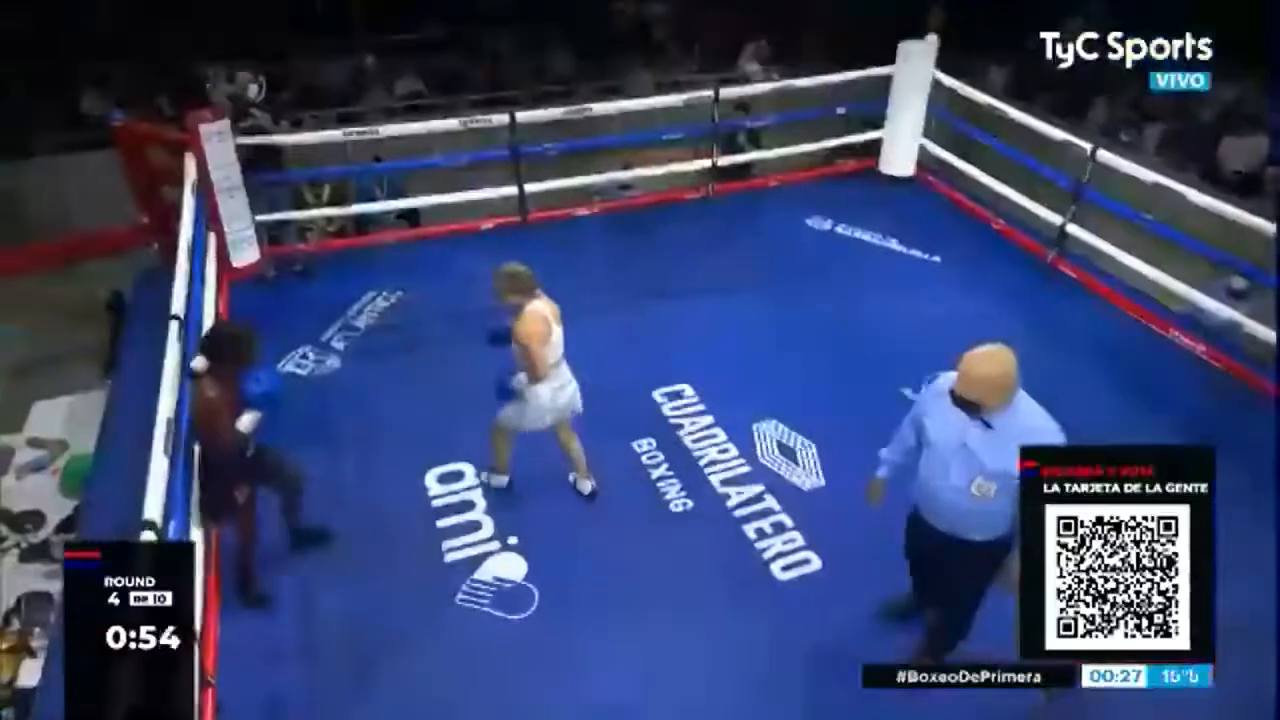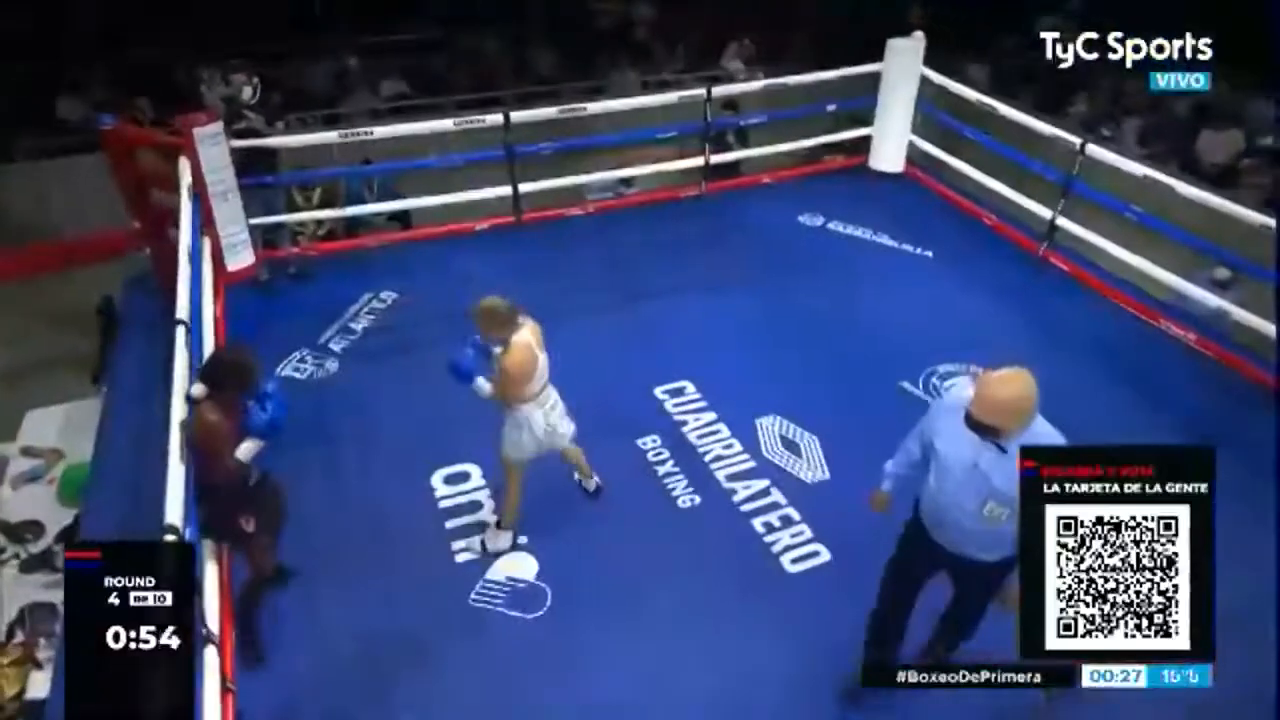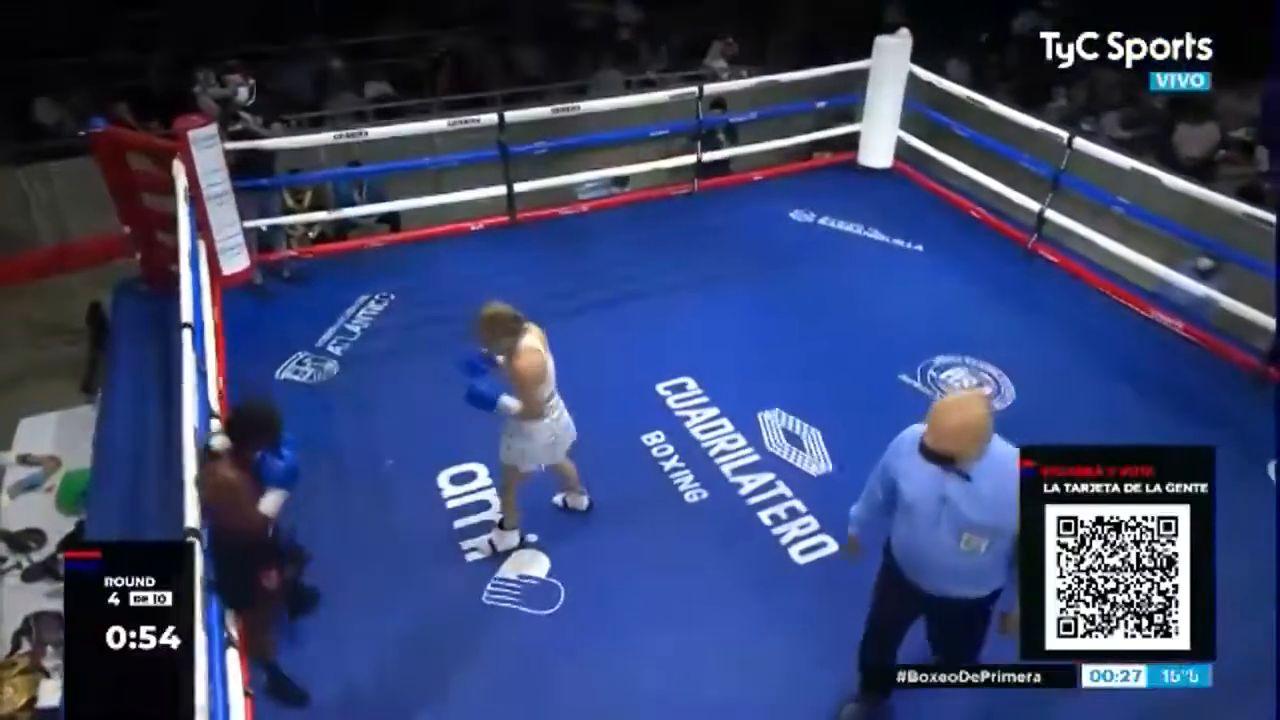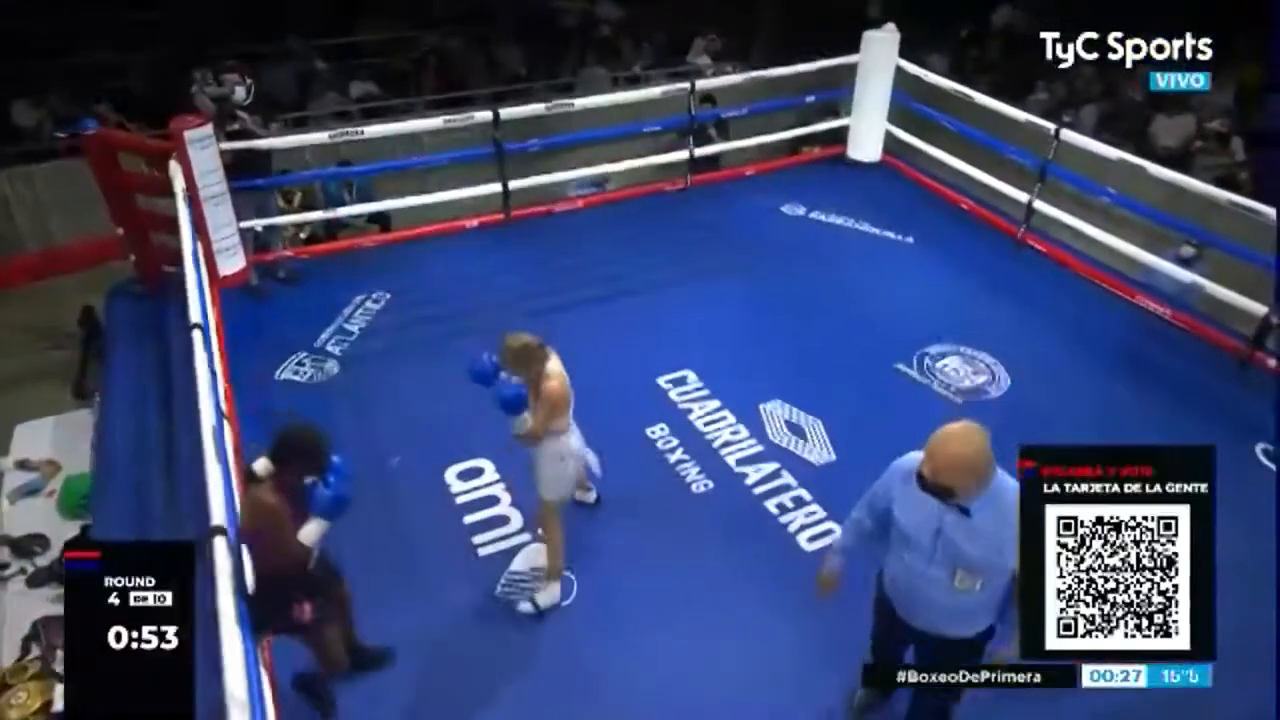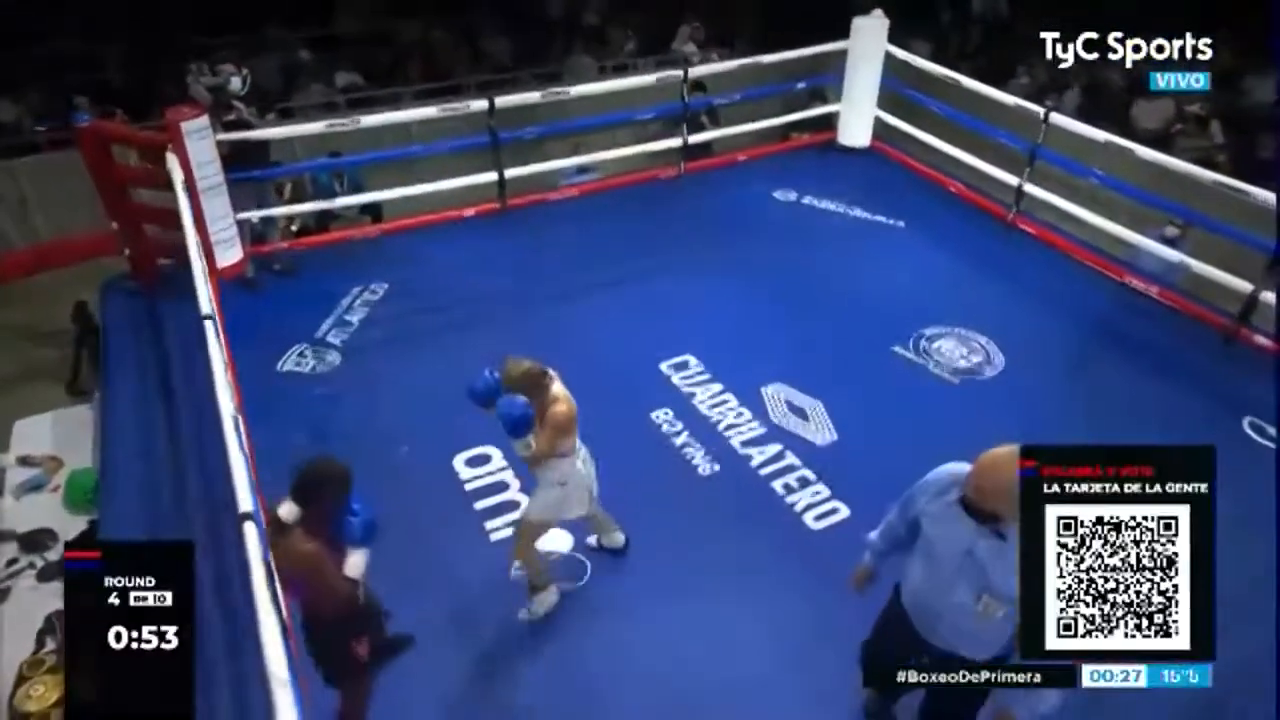
dt=0.4s
person 1, frame 1
left shoulder: (1040, 436)
right shoulder: (941, 389)
right elbow: (911, 432)
left wrist: (1022, 557)
right wrist: (885, 471)
left hip: (981, 542)
right hip: (926, 516)
left knee: (959, 599)
right knee: (920, 564)
left ankle: (935, 650)
right ankle: (925, 599)
person 1, frame 2
right shoulder: (953, 402)
right elbow: (918, 444)
right wrist: (889, 483)
left hip: (987, 559)
right hip: (927, 528)
left knee: (967, 610)
right knee: (893, 596)
left ankle: (942, 646)
right ankle: (875, 666)
person 1, frame 3
left shoulder: (1019, 479)
right shoulder: (910, 442)
right elbow: (881, 486)
right wrist: (858, 526)
left hip: (969, 595)
right hip: (902, 568)
left knee: (956, 652)
right knee: (879, 637)
left ankle: (948, 654)
person 1, frame 4
left shoulder: (1018, 515)
right shoulder: (906, 470)
right elbow: (869, 514)
left wrist: (1012, 649)
right wrist: (836, 556)
left hip: (957, 636)
right hip: (895, 600)
right knee: (883, 651)
right ankle: (879, 686)
person 1, frame 5
right shoulder: (946, 481)
right elbow: (903, 520)
right wrist: (873, 557)
left hip: (972, 657)
right hip: (909, 609)
right knee: (876, 660)
right ankle: (882, 694)
person 2, frame 1
left shoulder: (222, 377)
right shoulder: (210, 397)
right elbow: (225, 446)
left wrist: (252, 403)
right wrist: (252, 413)
left hip: (246, 452)
right hip: (225, 467)
left knee: (291, 480)
right knee: (248, 530)
left ankle: (296, 533)
right ankle: (247, 584)
person 2, frame 2
left shoulder: (226, 402)
right shoulder: (210, 421)
left elbow: (242, 424)
right elbow: (223, 474)
left wrist: (261, 403)
right wrist: (255, 439)
left hip: (248, 481)
right hip: (227, 496)
left knee: (276, 509)
right knee: (263, 565)
left ankle: (268, 568)
right ankle: (245, 619)
person 2, frame 3
left shoulder: (223, 450)
right shoulder: (226, 478)
right elbow: (252, 529)
left hip: (258, 537)
right hip: (242, 554)
right knee: (259, 618)
left ankle: (283, 598)
right ankle: (275, 676)
person 2, frame 4
left shoulder: (272, 473)
right shoulder: (267, 504)
right elbow: (289, 559)
left wrist: (318, 486)
right wrist: (320, 519)
left hip: (307, 564)
right hip: (286, 585)
left knee: (340, 600)
right knee: (334, 662)
left ankle: (355, 655)
right ankle: (311, 683)
person 2, frame 5
left shoulder: (290, 513)
right shoulder: (306, 551)
right elbow: (340, 602)
right hip: (338, 628)
left knee: (372, 623)
right knee: (357, 692)
left ankle: (375, 649)
person 3, frame 1
left shoulder: (525, 326)
right shoulder: (548, 304)
left elbow: (537, 373)
left wrist: (514, 385)
right wrist: (510, 337)
left hip: (539, 394)
right hip: (562, 382)
left knee: (501, 430)
right knee: (565, 432)
left ankle: (499, 476)
right ankle: (585, 481)
person 3, frame 2
left shoulder: (512, 361)
right shoulder: (528, 324)
left elbow: (505, 399)
left wrist: (475, 380)
right wrist: (491, 352)
left hip: (529, 418)
right hip: (550, 403)
left knee: (512, 474)
right knee: (565, 445)
left ankle: (502, 533)
right ankle: (590, 480)
person 3, frame 3
left shoulder: (524, 364)
right shoulder: (530, 331)
left elbow: (534, 411)
left wrist: (499, 402)
right wrist: (494, 361)
left hip: (533, 429)
right hip: (554, 416)
left knee: (509, 481)
right knee: (559, 459)
left ankle: (509, 533)
right ankle: (578, 497)
person 3, frame 4
left shoulder: (553, 389)
right shoulder: (543, 357)
left elbow: (531, 437)
right elbow: (525, 386)
left hip: (557, 450)
right hip: (560, 441)
left knee: (550, 517)
right knee: (573, 471)
left ankle: (552, 585)
right ankle: (586, 492)
person 3, frame 5
left shoulder: (559, 412)
right shoulder: (543, 378)
left elbow: (537, 458)
right elbow: (507, 402)
left wrist: (519, 435)
right wrist: (494, 402)
left hip: (561, 475)
right hip: (572, 465)
left knee: (522, 540)
right knee: (583, 509)
left ankle: (544, 590)
right ankle: (614, 538)
person 4, frame 1
right shoulder: (235, 111)
left elbow: (285, 132)
left wrist: (268, 125)
left hip: (275, 171)
right hip: (251, 174)
left ankle: (295, 261)
right ankle: (266, 268)
person 4, frame 2
left shoulder: (265, 107)
right shoulder: (229, 112)
left elbow: (281, 134)
left wrist: (261, 128)
left hip: (270, 174)
right hip: (245, 178)
right knee: (252, 226)
left ankle: (289, 263)
right ankle: (260, 270)
person 4, frame 3
left shoulder: (262, 107)
right shoulder: (223, 113)
left elbow: (278, 135)
left wrist: (256, 128)
left hip: (267, 177)
right hip: (241, 181)
left knee: (275, 223)
right knee: (248, 229)
left ankle: (283, 267)
right ankle: (254, 275)
person 4, frame 4
right shoulder: (220, 113)
left wrist: (252, 128)
left hip: (263, 177)
right hip: (238, 182)
left knee: (272, 223)
right knee: (244, 230)
left ankle: (278, 267)
right ankle: (251, 276)
person 4, frame 5
right shoulder: (217, 105)
left wrist: (248, 118)
left hip: (261, 168)
right hip: (235, 173)
left knee: (269, 215)
right knee: (242, 220)
left ankle: (275, 259)
right ankle: (247, 269)
